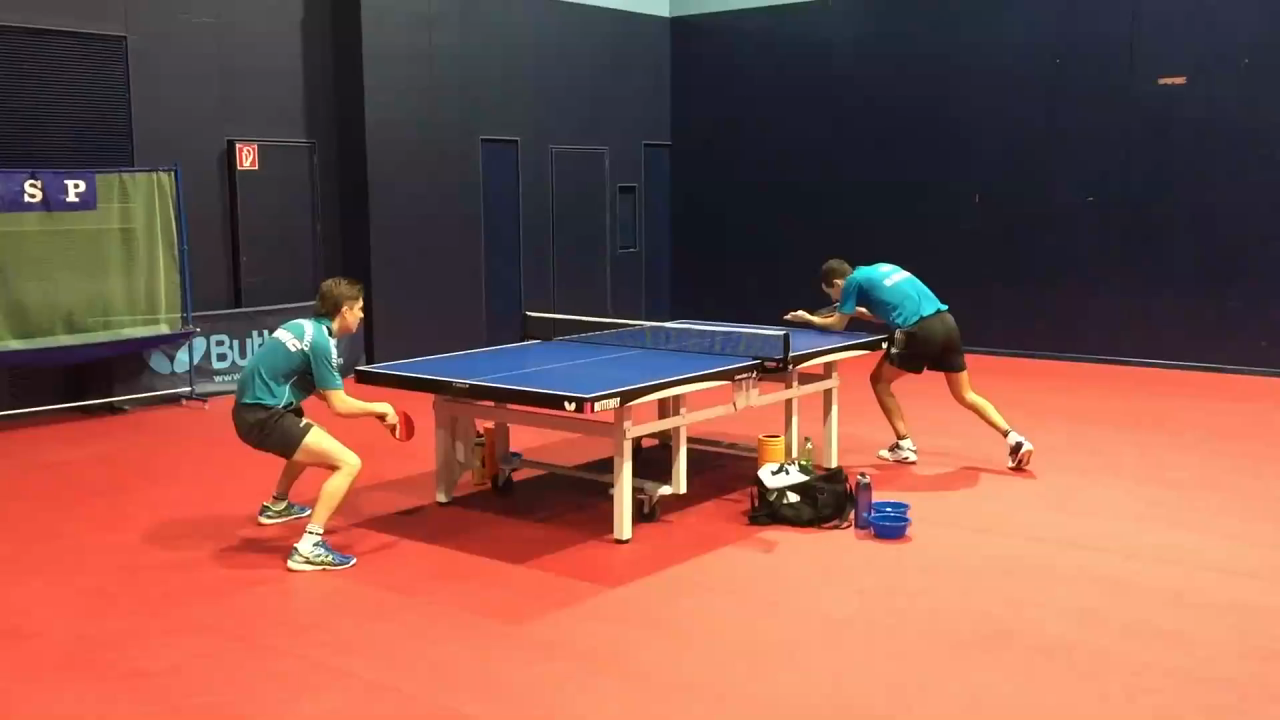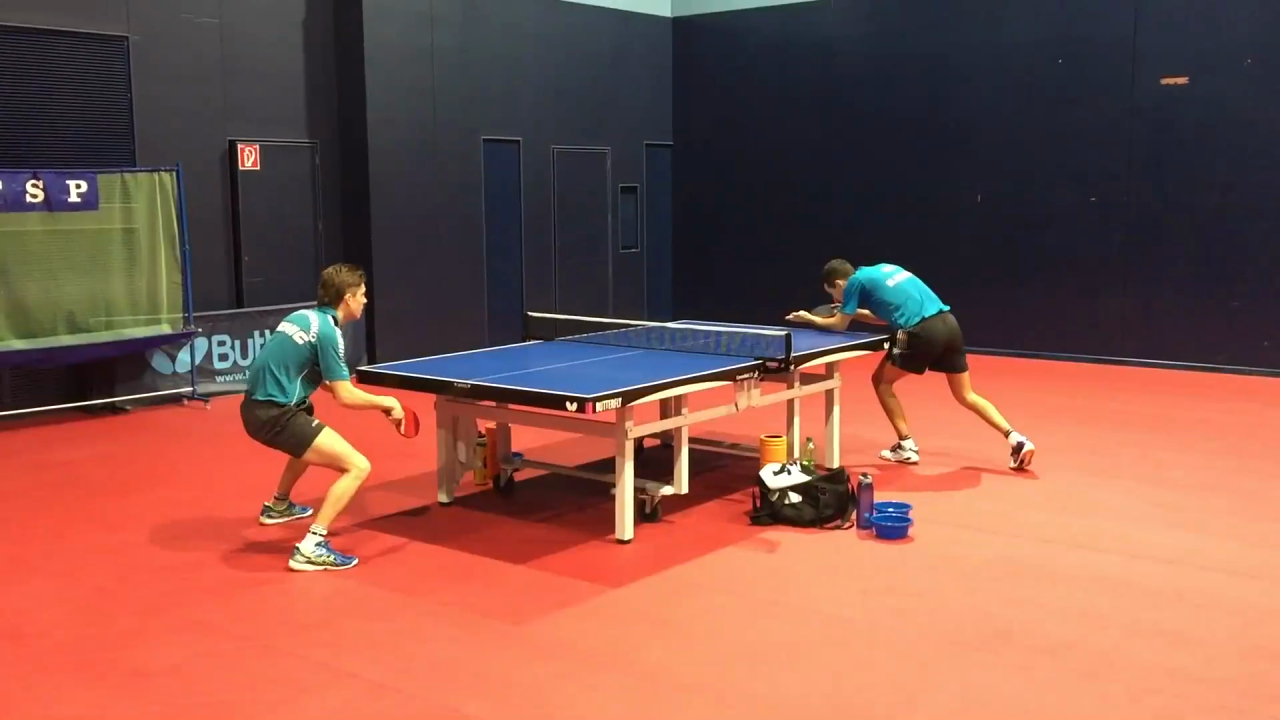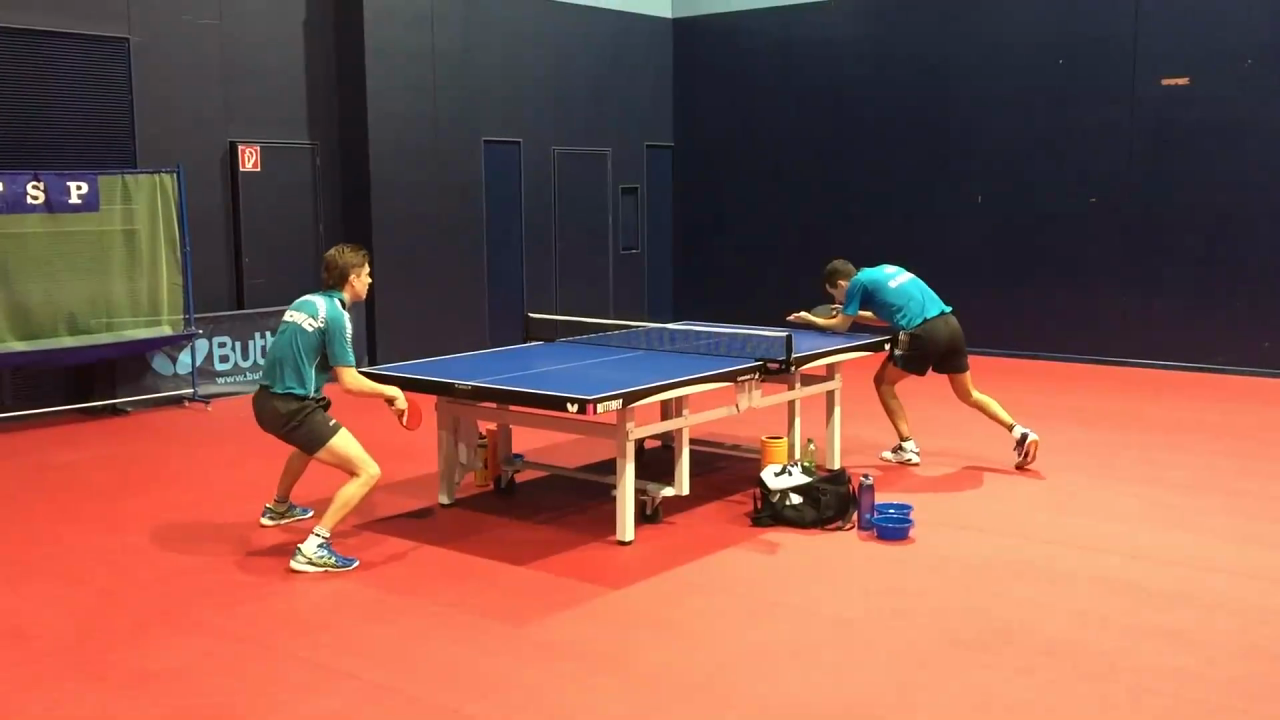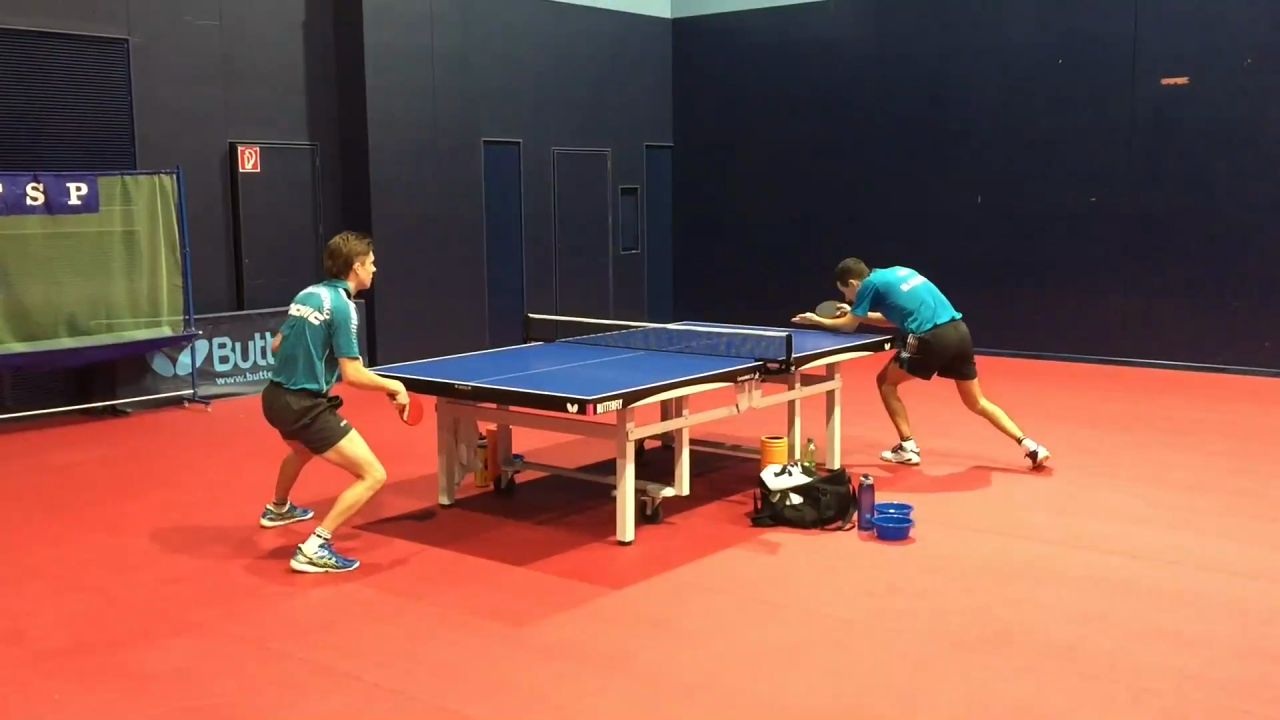
dt=0.3s
person 1, frame 1
left shoulder: (301, 325)
right shoulder: (321, 341)
right elbow: (339, 406)
left wrist: (323, 391)
right wrist: (380, 408)
left hip: (251, 410)
right hip: (263, 418)
left knee: (311, 439)
right knee: (348, 463)
left ankle: (277, 505)
right ankle: (309, 546)
person 1, frame 2
left shoulder: (302, 316)
right shoulder: (327, 331)
right elbow: (345, 396)
left wrist: (324, 381)
right wrist: (387, 402)
left hip: (256, 407)
right hip: (274, 415)
left knee: (310, 441)
right knee: (358, 467)
left ankle: (278, 506)
right ankle: (311, 547)
person 1, frame 3
left shoulder: (305, 302)
right shoulder: (335, 315)
right elbow: (350, 383)
right wrist: (391, 392)
left hip: (267, 400)
right hip: (292, 408)
left knee: (310, 442)
right knee: (367, 472)
left ankle: (278, 508)
right ankle: (313, 548)
person 1, frame 4
left shoulder: (307, 294)
right shoulder: (341, 306)
left elbow: (278, 344)
right elbow: (352, 374)
right wrist: (394, 386)
left hip: (276, 397)
right hip: (305, 405)
left knee: (302, 450)
right knee: (373, 476)
left ankle: (278, 509)
right ankle: (314, 548)
person 2, frame 1
left shoulder: (854, 280)
right shoulder: (882, 269)
left elbow: (837, 325)
left wrist: (808, 318)
right wrist: (853, 309)
left hip: (920, 332)
right hip: (946, 322)
left knee: (880, 381)
right knee: (965, 395)
left ankle: (904, 446)
right ankle: (1014, 439)
person 2, frame 2
left shoulder: (857, 281)
right shoulder: (884, 270)
left elbow: (839, 325)
left wrist: (810, 318)
right wrist: (853, 311)
left hip: (922, 332)
right hip: (948, 324)
left knee: (881, 381)
right knee: (966, 396)
left ankle: (906, 446)
right ankle: (1016, 439)
person 2, frame 3
left shoulder: (859, 282)
right shoulder: (886, 271)
left elbow: (840, 326)
left wrist: (812, 319)
right wrist: (853, 313)
left hip: (923, 334)
right hip: (949, 324)
left knee: (883, 382)
right knee: (969, 394)
left ankle: (907, 447)
right ankle: (1020, 432)
person 2, frame 4
left shoulder: (871, 284)
right shoulder: (898, 272)
left elbow: (848, 325)
left wrist: (818, 320)
right wrist: (855, 313)
left hip: (932, 339)
right hip: (959, 331)
left knee: (886, 382)
right knee: (976, 402)
left ankle: (907, 447)
right ankle: (1029, 445)
